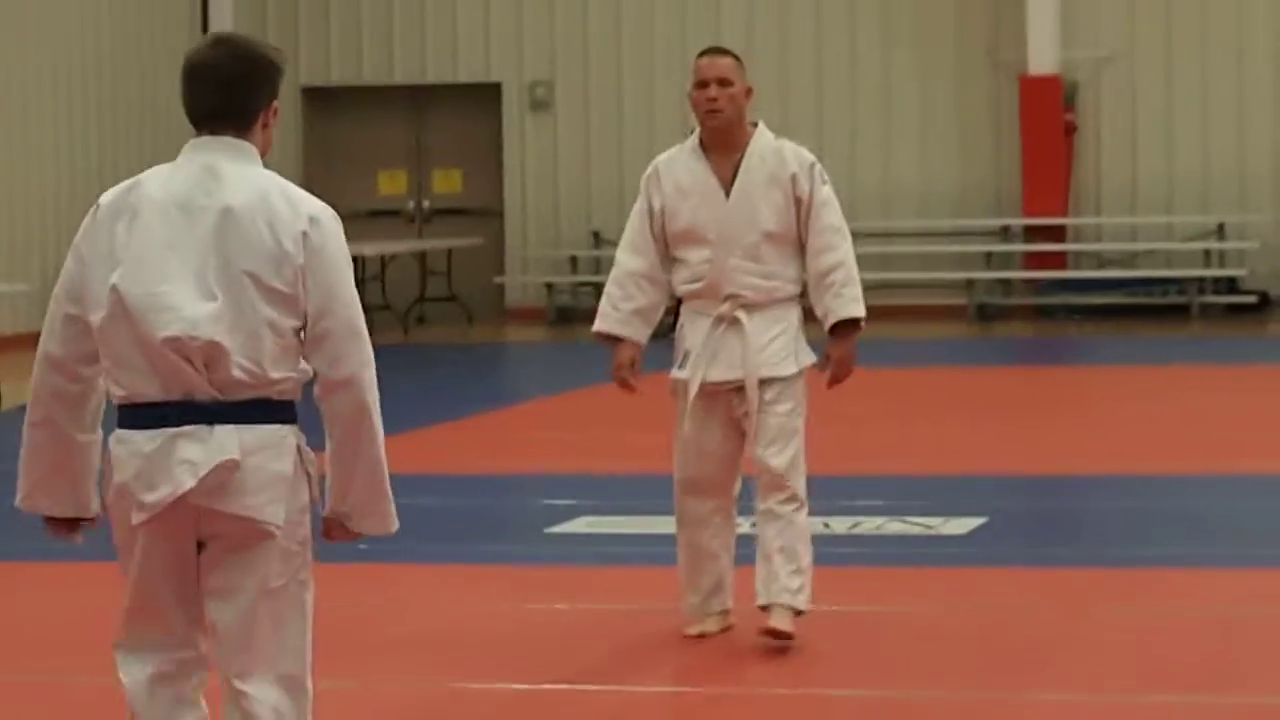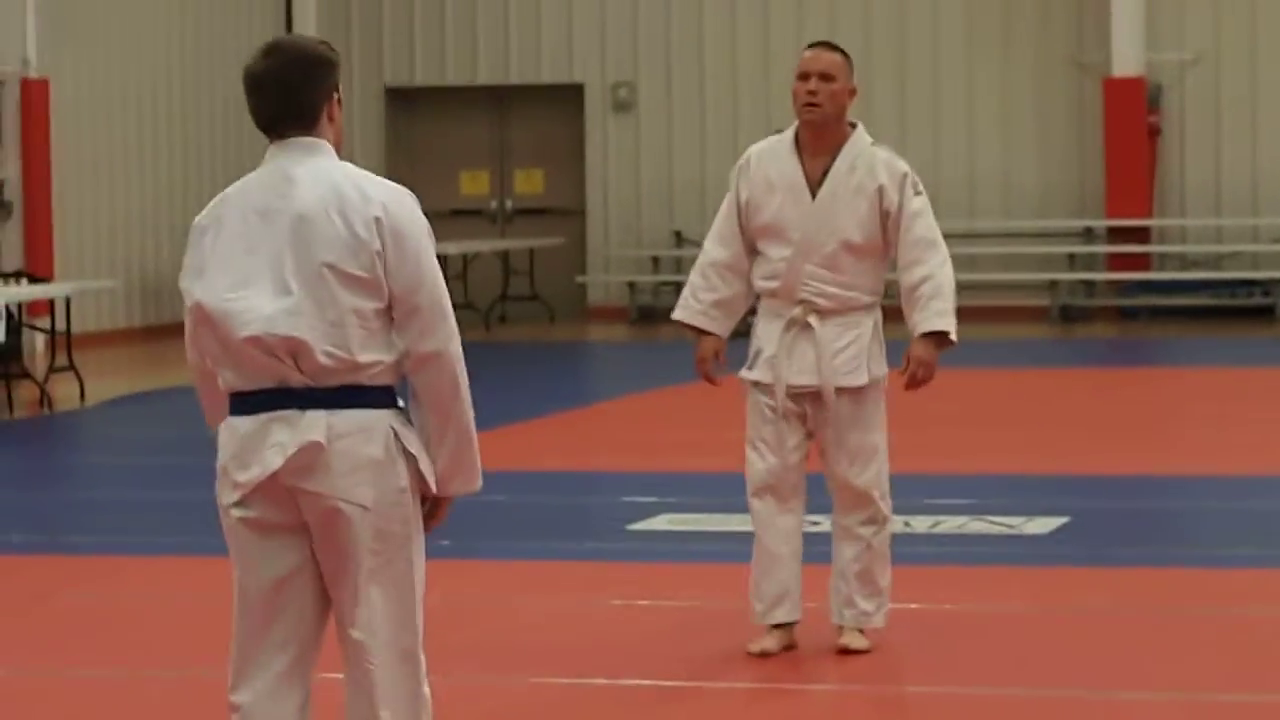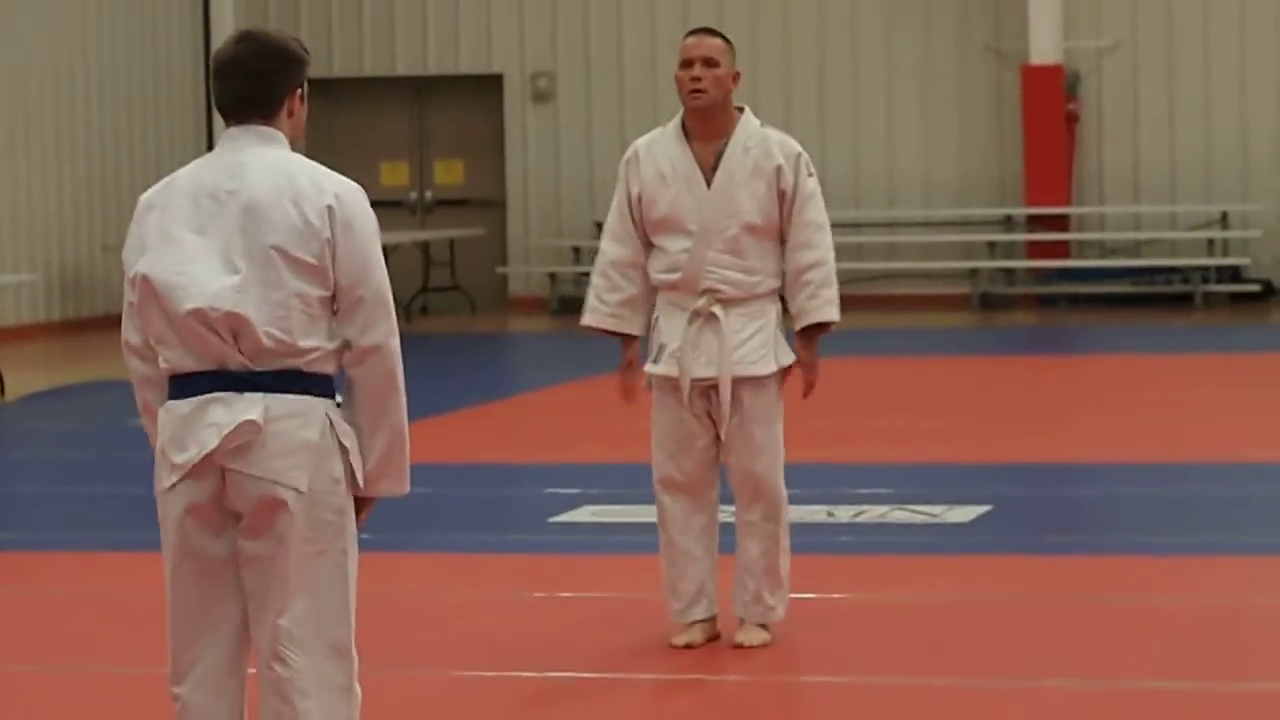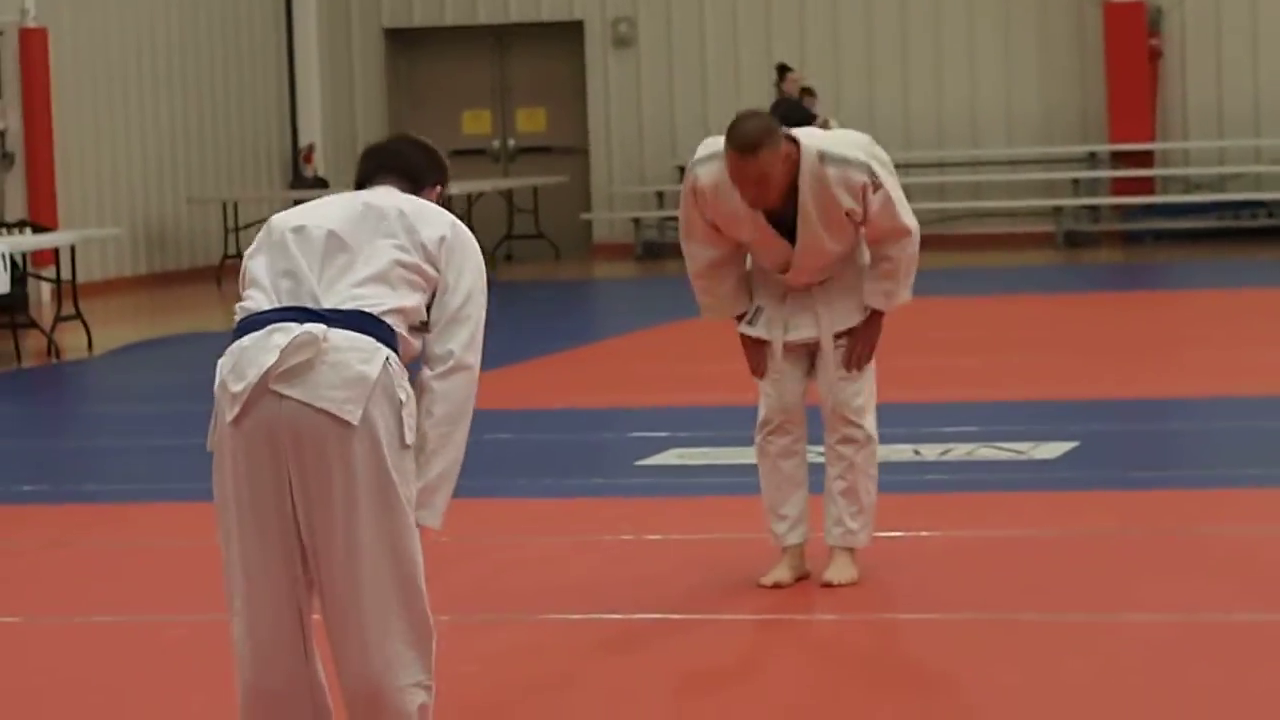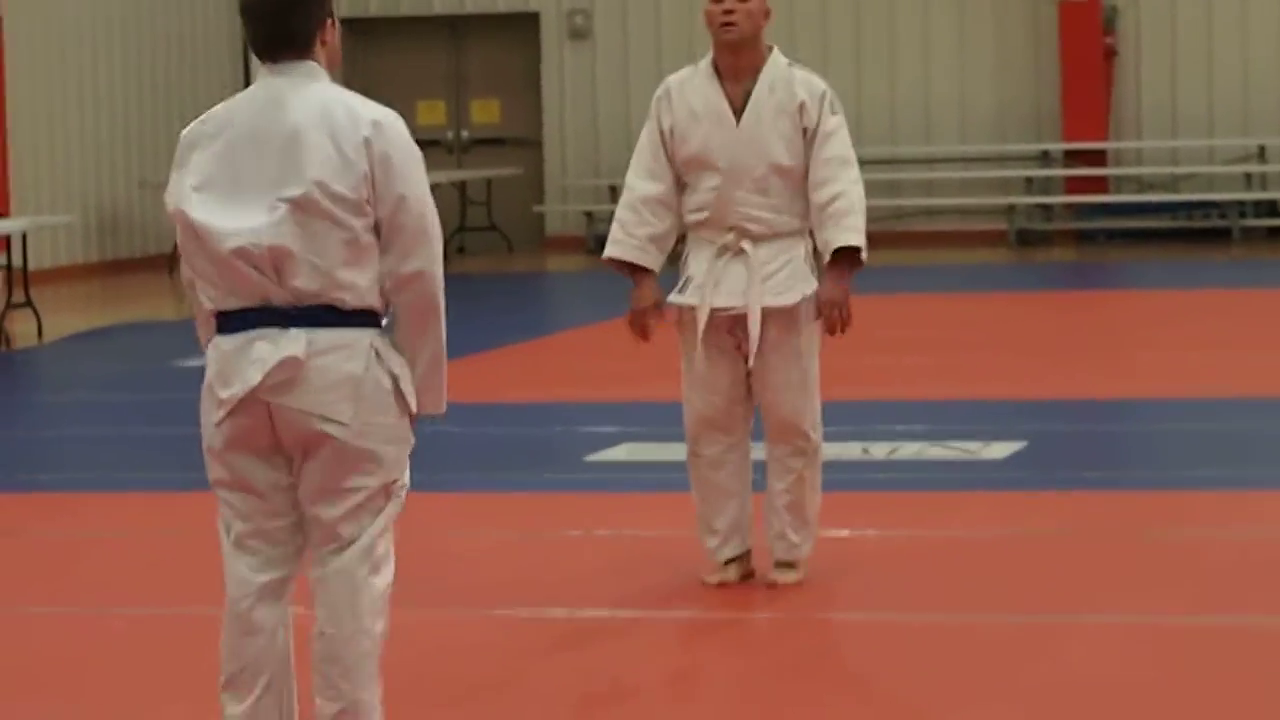
dt=0.7s
person 1, frame 1
left shoulder: (118, 207)
right shoulder: (301, 215)
left elbow: (63, 360)
right elbow: (345, 371)
left wrist: (55, 483)
right wrist: (356, 498)
left hip: (146, 457)
right hip: (255, 460)
left knee: (156, 657)
person 1, frame 2
left shoulder: (215, 218)
right shoulder: (379, 203)
left elbow: (205, 363)
right elbow: (432, 347)
right wrist: (444, 466)
left hip: (256, 450)
right hip: (359, 446)
left knee: (267, 654)
right knee: (381, 646)
person 1, frame 3
left shoulder: (158, 201)
right shoulder: (330, 195)
left elbow: (139, 346)
right elbow: (371, 342)
right wrist: (374, 466)
left hip: (191, 435)
right hip: (293, 434)
left knee: (200, 638)
right knee: (307, 638)
person 1, frame 4
left shoulder: (286, 221)
right shoulder: (446, 230)
right elbow: (452, 368)
right wrist: (421, 494)
left hip: (250, 378)
right hip: (351, 380)
left knee: (264, 601)
right knee: (378, 598)
person 1, frame 5
left shoulder: (201, 136)
right shoulder: (370, 126)
left elbow: (198, 273)
right elbow: (414, 268)
right wrist: (420, 382)
left hip: (239, 367)
right hip: (342, 366)
left knee: (253, 567)
right knee: (351, 569)
person 2, frame 1
left shoulder: (794, 165)
right shoulder: (665, 174)
left elbow: (829, 253)
right elbow: (639, 263)
left wrist: (842, 332)
right wrist: (625, 339)
left hip: (773, 341)
right hip: (701, 342)
left knee: (779, 476)
right knee: (700, 482)
left ankle: (782, 604)
right ankle: (708, 604)
person 2, frame 2
left shoulder: (885, 171)
right shoulder: (757, 165)
left elbow: (924, 259)
right elbow: (726, 254)
left wrist: (928, 336)
right wrist: (708, 329)
left hip: (850, 347)
right hip: (775, 344)
left knee: (859, 488)
right knee: (771, 484)
left ankle: (858, 616)
right ankle: (778, 619)
person 2, frame 3
left shoulder: (779, 154)
right shoulder: (643, 158)
left elbow: (809, 247)
right elbow: (622, 253)
left wrist: (811, 335)
right wrist: (624, 338)
left hip: (750, 335)
right hip: (676, 337)
left knee: (758, 481)
right knee: (679, 481)
left ankle: (758, 612)
right ankle: (695, 612)
person 2, frame 4
left shoulder: (851, 166)
right shoulder: (704, 178)
left elbow: (897, 239)
right elbow: (708, 255)
left wrist: (875, 318)
right wrist: (743, 322)
left hip: (843, 295)
right hip: (774, 301)
left knee: (848, 417)
right knee: (778, 420)
left ankle: (844, 545)
right ankle: (791, 547)
person 2, frame 5
left shoulder: (807, 92)
right shoulder: (675, 95)
left elbow: (837, 183)
right elbow: (650, 189)
left wrist: (839, 271)
right wrist: (641, 276)
left hip: (782, 272)
right hip: (707, 273)
left knee: (792, 420)
right knee: (710, 422)
left ankle: (789, 551)
right ankle: (731, 550)
